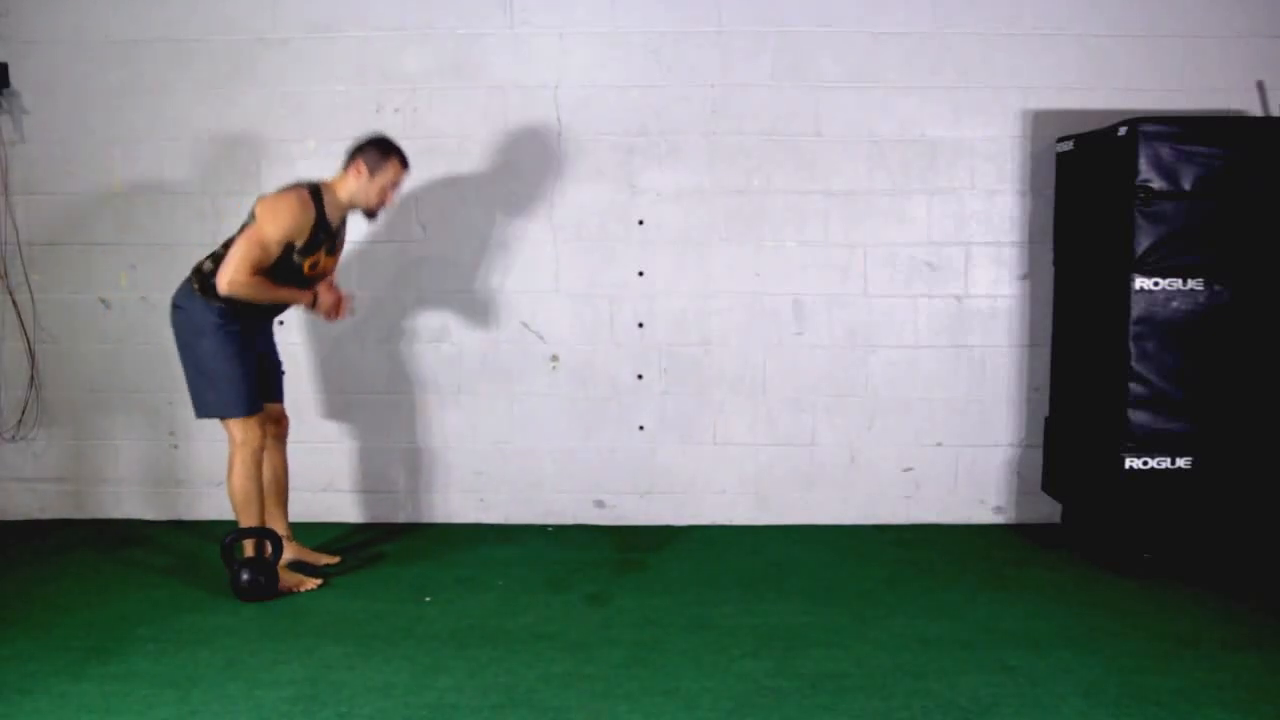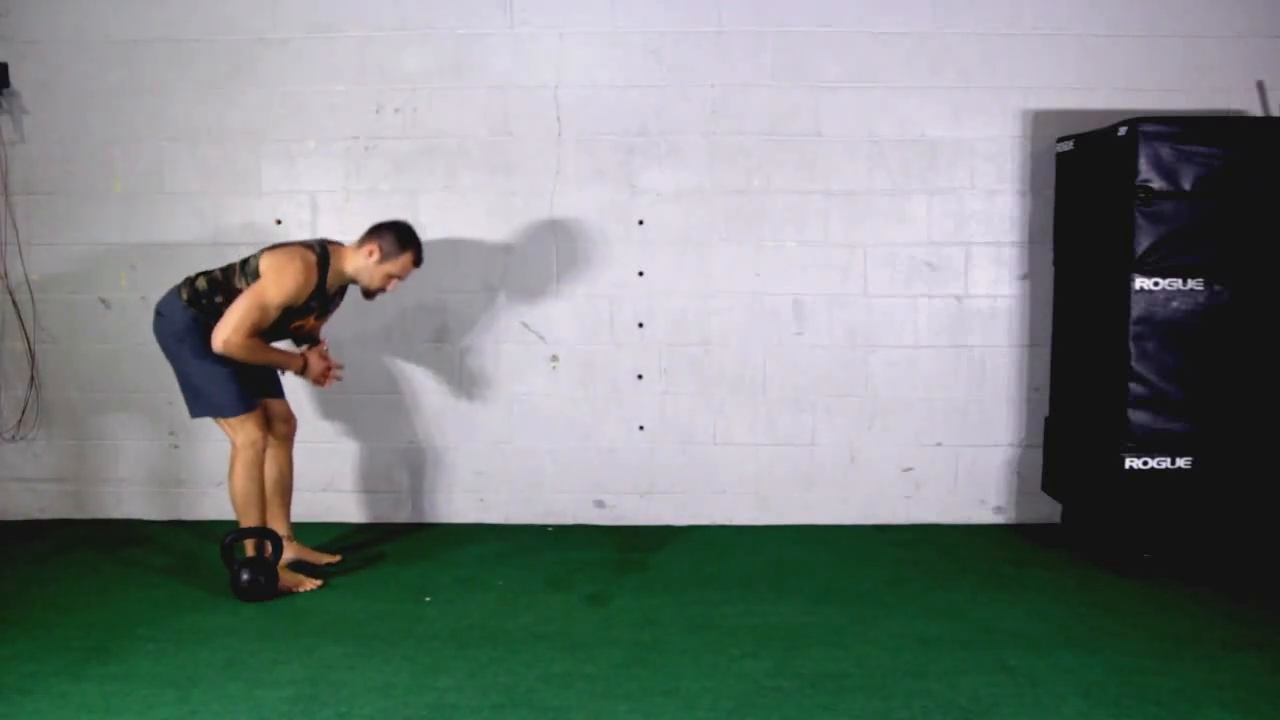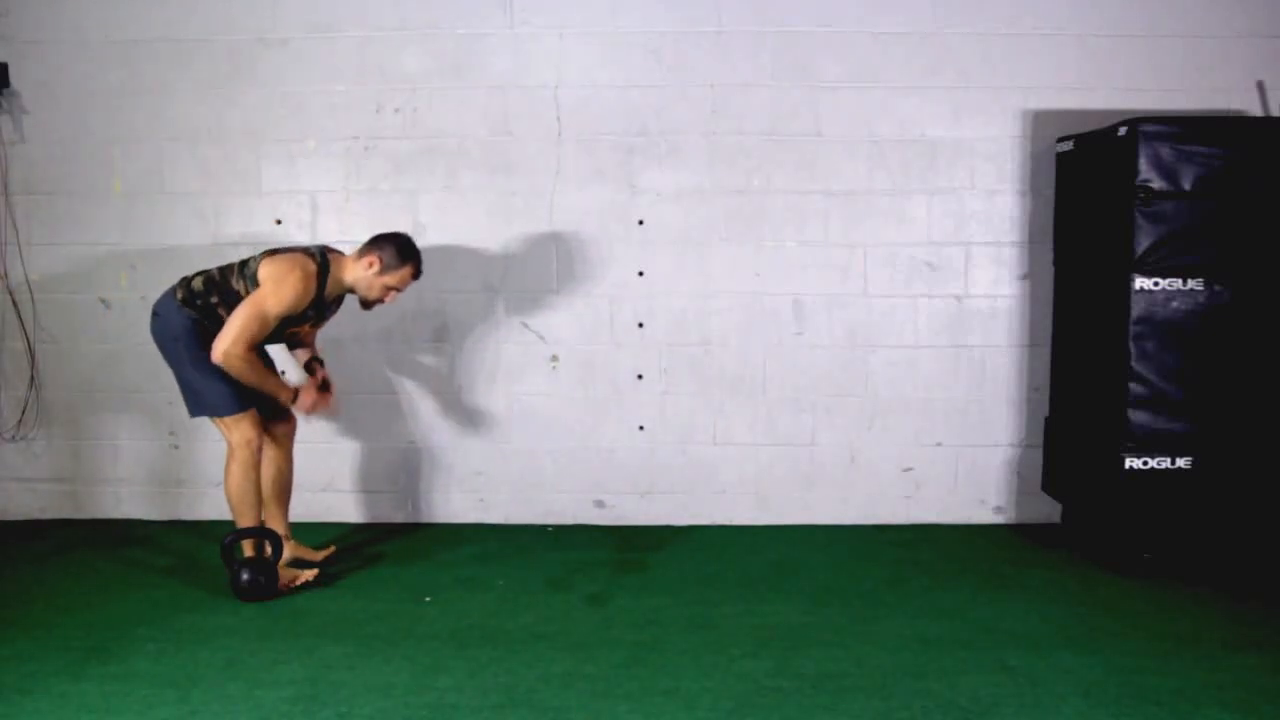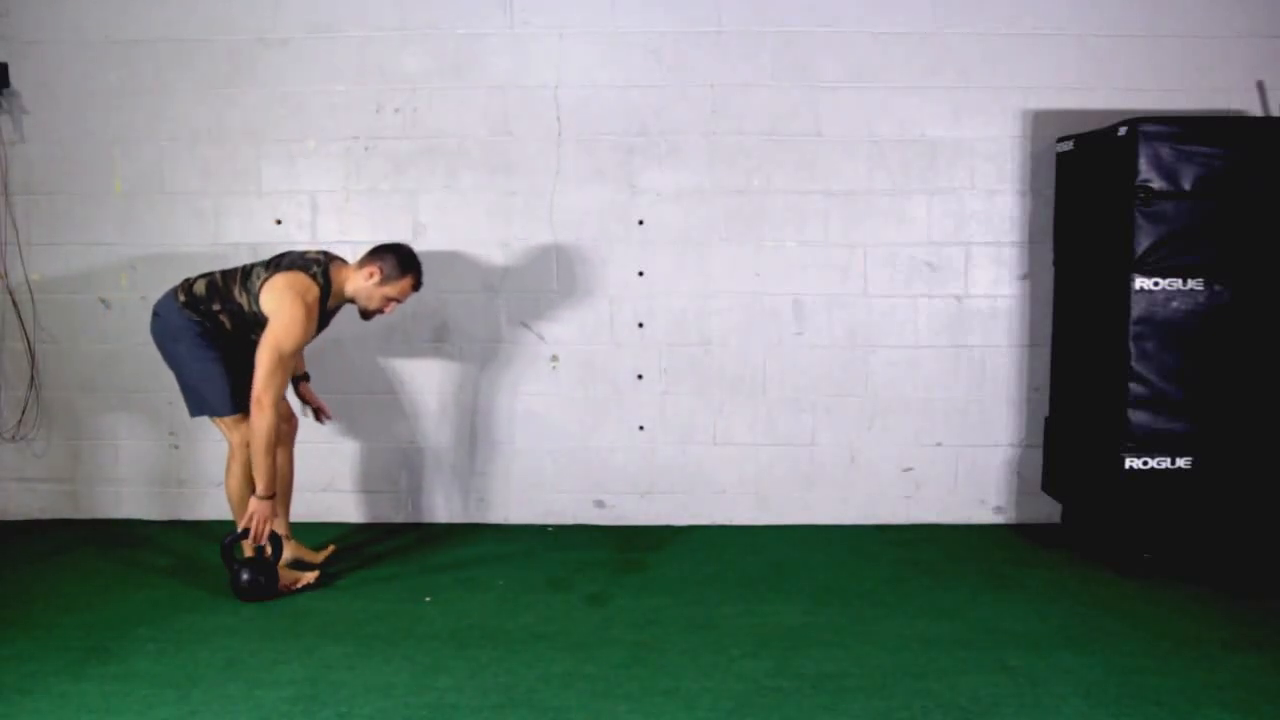
dt=0.3s
person 1, frame 1
left shoulder: (337, 218)
right shoulder: (295, 208)
left elbow: (307, 279)
right elbow: (231, 280)
left wrist: (325, 298)
right wrist: (309, 299)
left hip: (245, 316)
right hip: (207, 311)
left knee: (274, 425)
right knee: (249, 435)
left ankle: (282, 544)
person 1, frame 2
left shoulder: (339, 277)
right shoulder: (299, 270)
left elbow: (303, 322)
right elbow: (226, 340)
left wrist: (314, 350)
right wrist: (299, 363)
left hip: (232, 332)
right hip: (188, 321)
left knee: (281, 425)
right knee: (251, 436)
left ankle: (283, 543)
person 1, frame 3
left shoulder: (337, 278)
right shoulder: (298, 278)
left elbow: (299, 327)
right elbow: (224, 352)
left wrist: (313, 366)
right wrist: (290, 395)
left hip: (226, 319)
right hip: (184, 319)
left knee: (280, 425)
right knee: (247, 436)
left ankle: (281, 543)
person 1, frame 4
left shoulder: (336, 276)
right shoulder: (300, 301)
right elbow: (261, 403)
left wrist: (301, 381)
right wrist: (264, 493)
left hip: (227, 323)
right hip: (185, 321)
left knee: (284, 424)
right knee: (245, 435)
left ankle: (282, 544)
